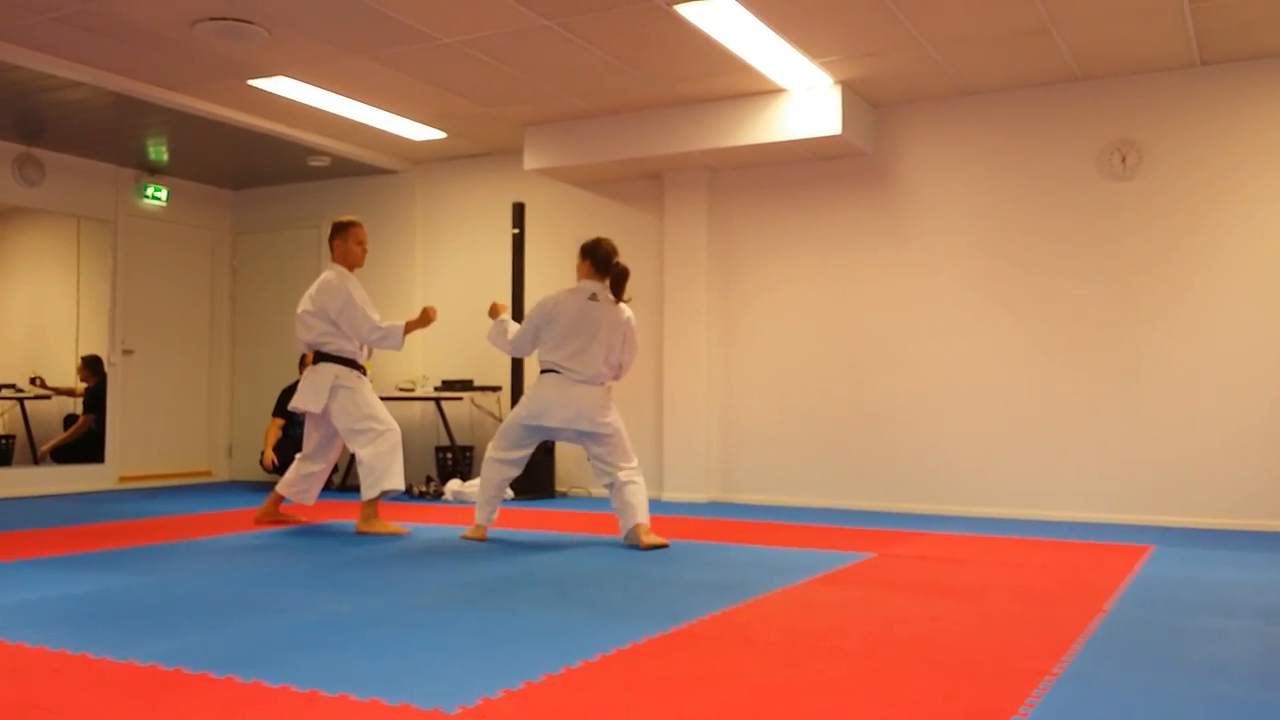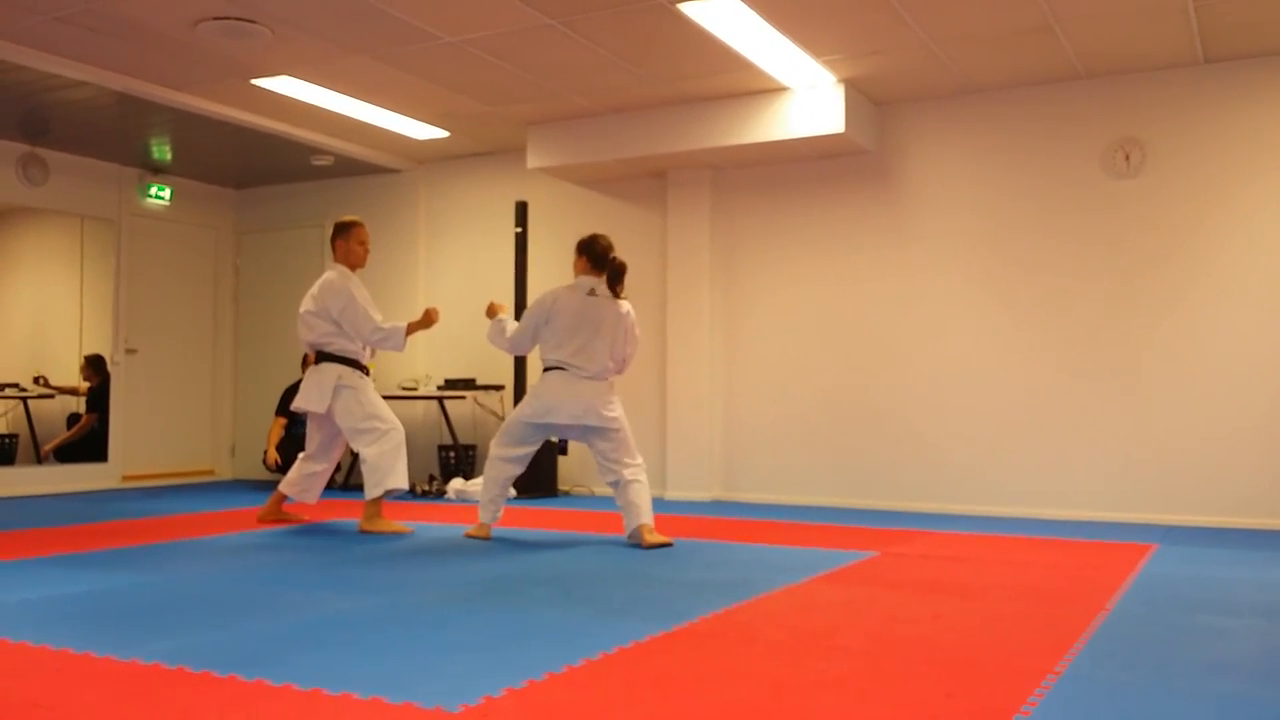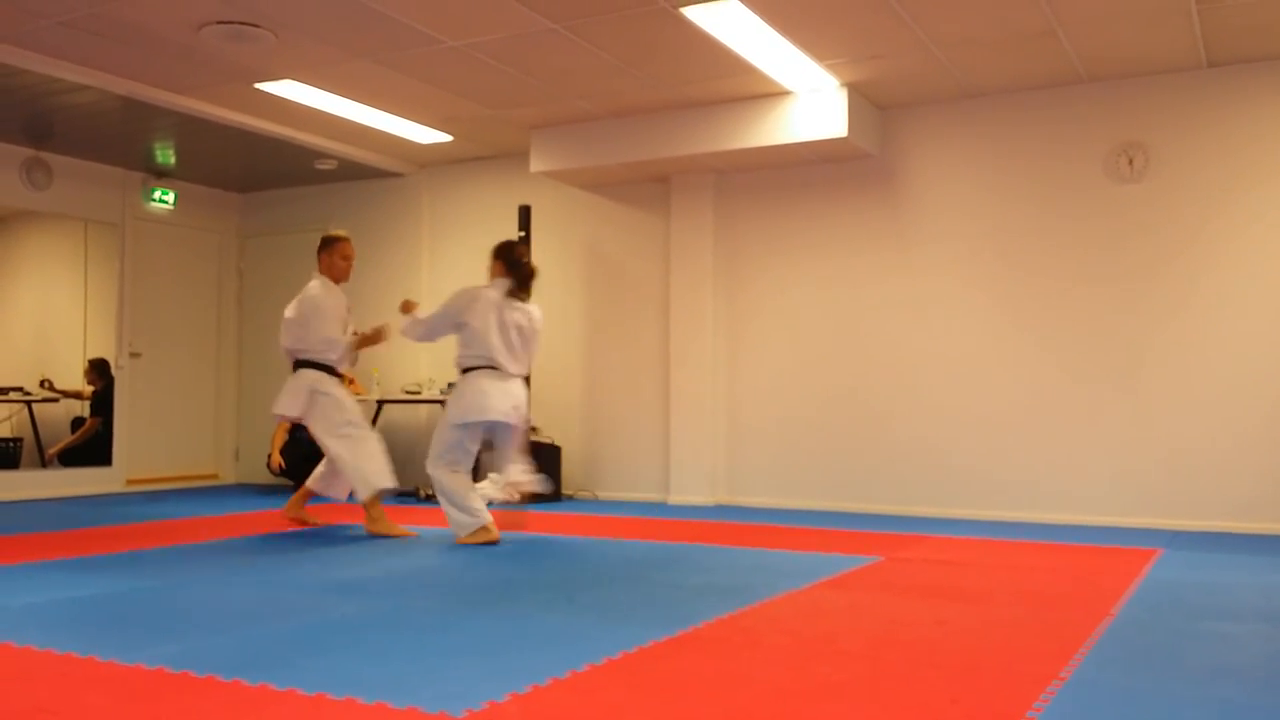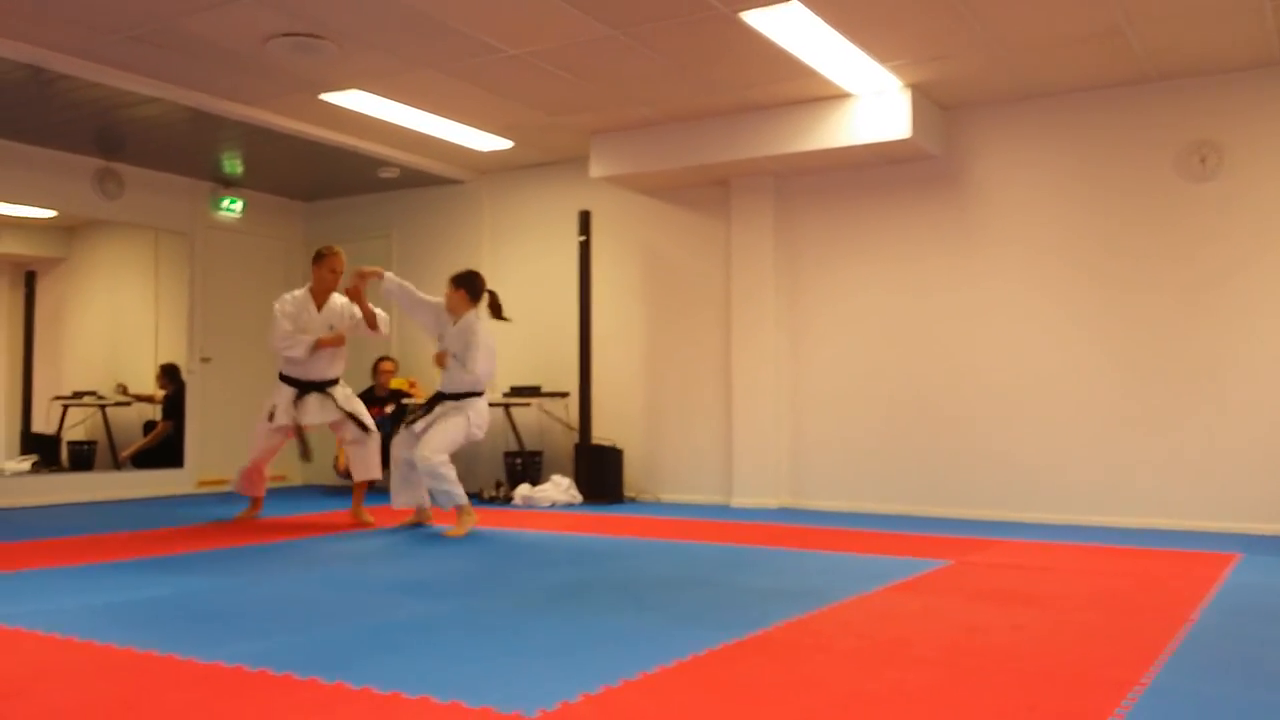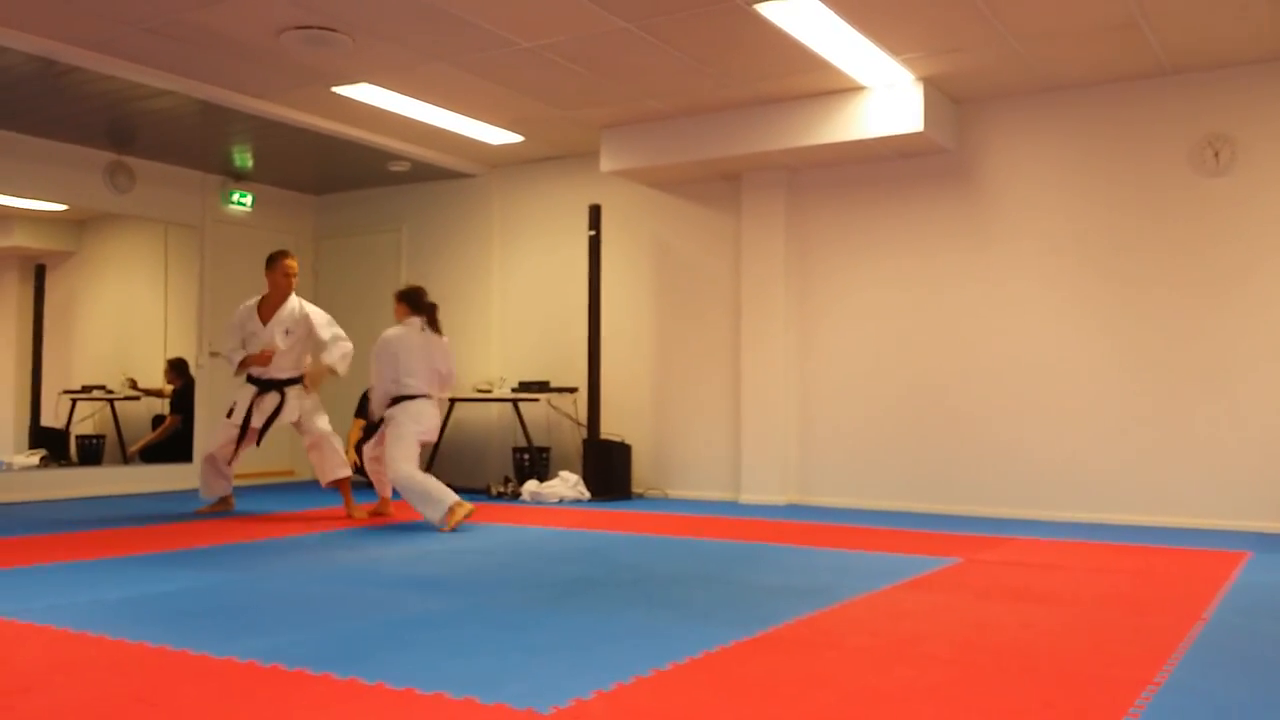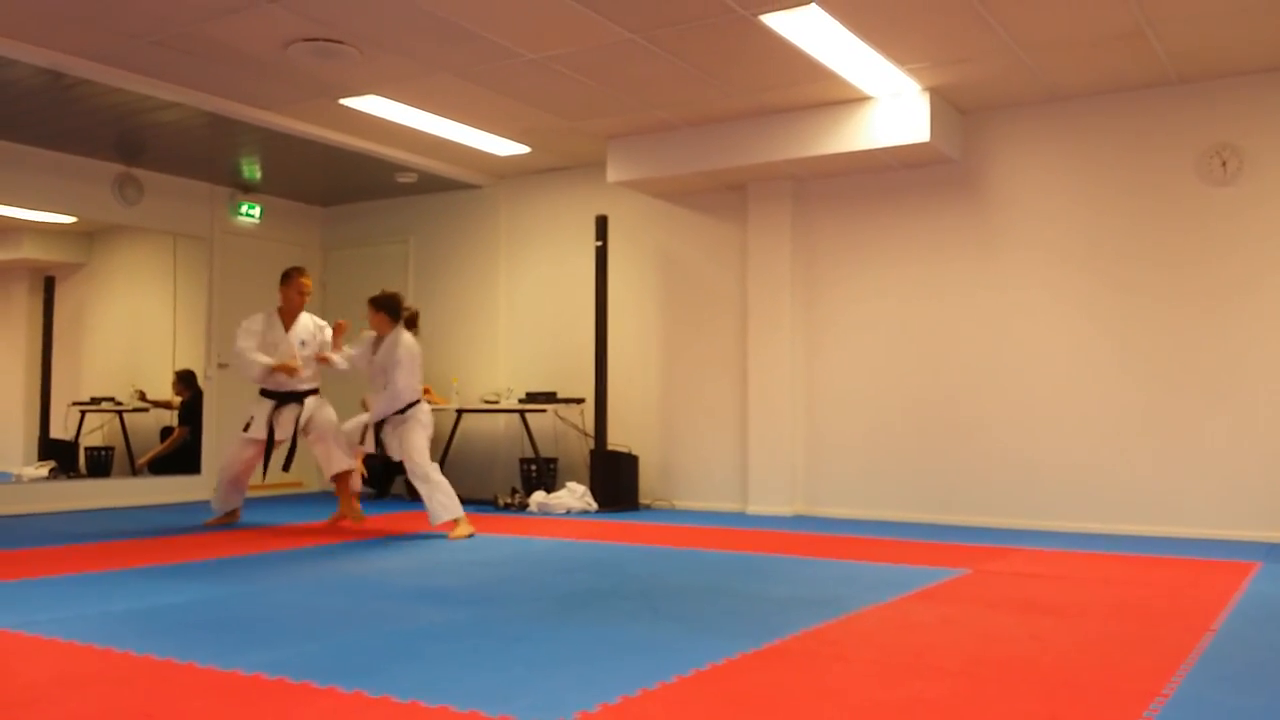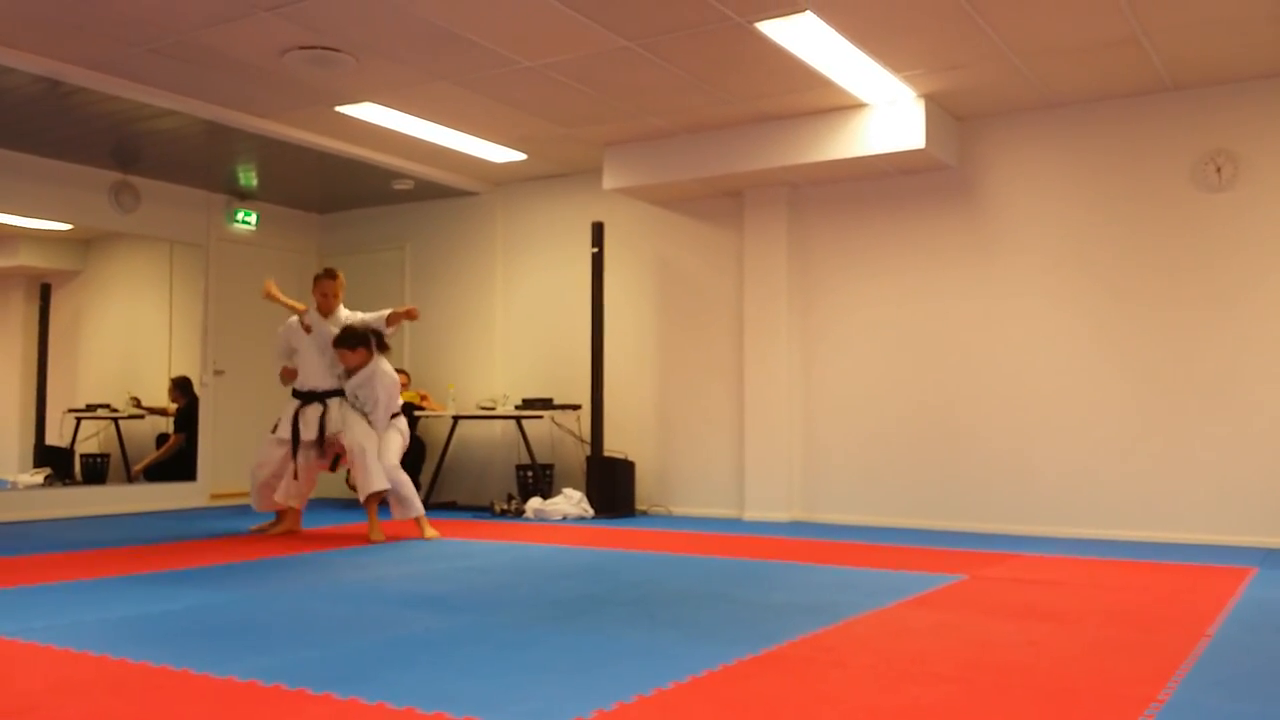
dt=0.4s
person 1, frame 1
left shoulder: (326, 284)
right shoulder: (340, 284)
right elbow: (370, 331)
right wrist: (416, 323)
left hip: (327, 376)
right hip: (339, 377)
left knee: (319, 450)
right knee: (382, 434)
left ankle: (270, 508)
right ankle: (369, 517)
person 1, frame 2
left shoulder: (328, 284)
right shoulder: (342, 284)
right elbow: (372, 332)
right wrist: (418, 324)
left hip: (330, 376)
right hip: (341, 376)
left knee: (321, 450)
right knee: (385, 433)
left ankle: (273, 508)
right ankle: (372, 516)
person 1, frame 3
left shoulder: (326, 295)
right shoulder: (319, 295)
right elbow: (324, 342)
left wrist: (356, 341)
right wrist: (364, 341)
left hip: (315, 383)
right hip: (317, 383)
left knee: (344, 447)
right knee: (357, 441)
left ankle: (297, 504)
right ankle: (375, 516)
person 1, frame 4
left shoulder: (345, 306)
right shoulder: (288, 304)
left elbow: (378, 327)
right elbow: (284, 343)
left wrist: (362, 302)
right wrist: (324, 342)
left hip: (330, 392)
right hip: (291, 393)
left knee: (364, 435)
right knee: (260, 451)
left ankle: (358, 507)
right ankle: (254, 505)
person 1, frame 5
left shoulder: (305, 313)
right shoulder: (245, 313)
left elbow: (340, 344)
right elbow: (230, 353)
left wrist: (322, 369)
right wrist: (251, 360)
left hip: (294, 392)
right hip: (256, 393)
left knee: (322, 437)
right knee: (219, 449)
left ankle: (350, 502)
right ankle: (224, 498)
person 1, frame 6
left shoulder: (317, 326)
right shoulder: (256, 324)
left elbow: (332, 363)
right elbow: (246, 359)
right wrist: (279, 366)
left hip: (310, 403)
right hip: (272, 406)
left knee: (330, 434)
right knee: (238, 463)
left ankle: (348, 503)
right ankle: (229, 511)
person 1, frame 7
left shoulder: (351, 322)
right shoulder: (293, 326)
left elbow: (378, 322)
right elbow: (285, 357)
left wrist: (400, 314)
right wrist: (285, 373)
left hip: (337, 407)
right hip: (302, 408)
right knee: (267, 466)
right ankle: (283, 516)
person 2, frame 1
left shoulder: (555, 303)
right shoulder: (623, 314)
left elbow: (518, 345)
right elbow: (622, 366)
left wrist: (501, 319)
left hip: (549, 395)
right hip: (594, 402)
left knee: (500, 456)
right knee: (623, 469)
left ankle: (481, 525)
right ankle: (641, 530)
person 2, frame 2
left shoulder: (553, 299)
right shoulder: (623, 309)
left elbow: (517, 343)
right elbow: (623, 360)
left wrist: (499, 318)
left hip: (553, 391)
right hip: (597, 396)
left knee: (504, 452)
right knee: (626, 466)
left ankle: (484, 523)
right ankle: (644, 529)
person 2, frame 3
left shoulder: (471, 297)
right shoulder: (532, 313)
left elbow: (425, 331)
left wrist: (413, 313)
left hip: (479, 388)
right hip: (514, 393)
left knee: (445, 466)
right knee: (507, 455)
left ankle: (481, 526)
right ankle: (520, 485)
person 2, frame 4
left shoulder: (476, 331)
right shoulder: (451, 320)
left elbow: (478, 377)
right elbow: (413, 299)
left wrist: (448, 362)
right wrist: (381, 276)
left hip: (465, 410)
right hip: (445, 404)
left knee: (427, 456)
right knee: (403, 446)
left ankle: (464, 513)
right ankle: (422, 511)
person 2, frame 5
left shoulder: (391, 338)
right shoulder: (436, 338)
left elbow: (381, 384)
right elbow: (446, 378)
left wrist: (376, 410)
left hip: (408, 411)
right hip: (428, 408)
left knee: (401, 473)
right knee: (374, 451)
left ankle: (456, 506)
right ankle: (384, 503)
person 2, frame 6
left shoulder: (402, 347)
right shoulder: (371, 340)
left elbow: (399, 394)
right elbow: (349, 360)
left wrist: (373, 408)
right wrist: (336, 344)
left hip: (409, 417)
right hip: (384, 417)
left knee: (419, 466)
right knee: (342, 439)
left ankle: (461, 521)
person 2, frame 7
left shoulder: (382, 376)
right shoulder: (359, 360)
left elbow: (378, 422)
left hip: (388, 426)
right hip: (357, 425)
left knee: (386, 468)
left ankle: (421, 522)
